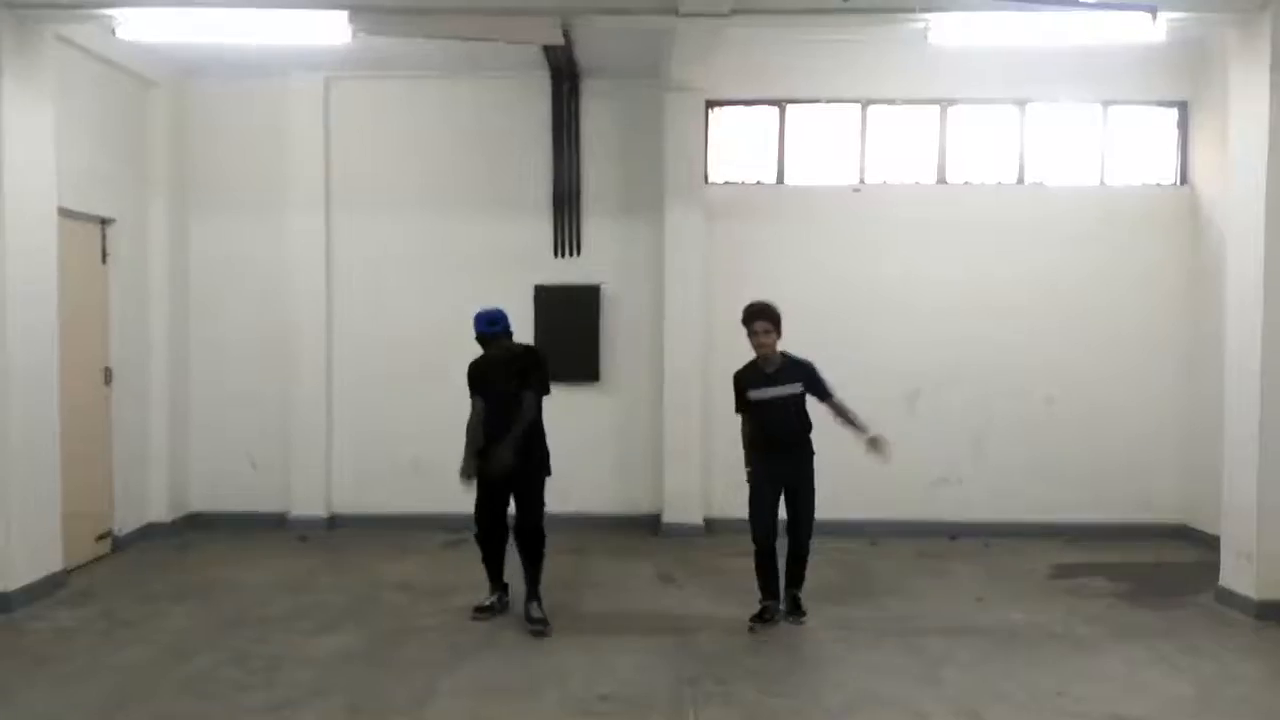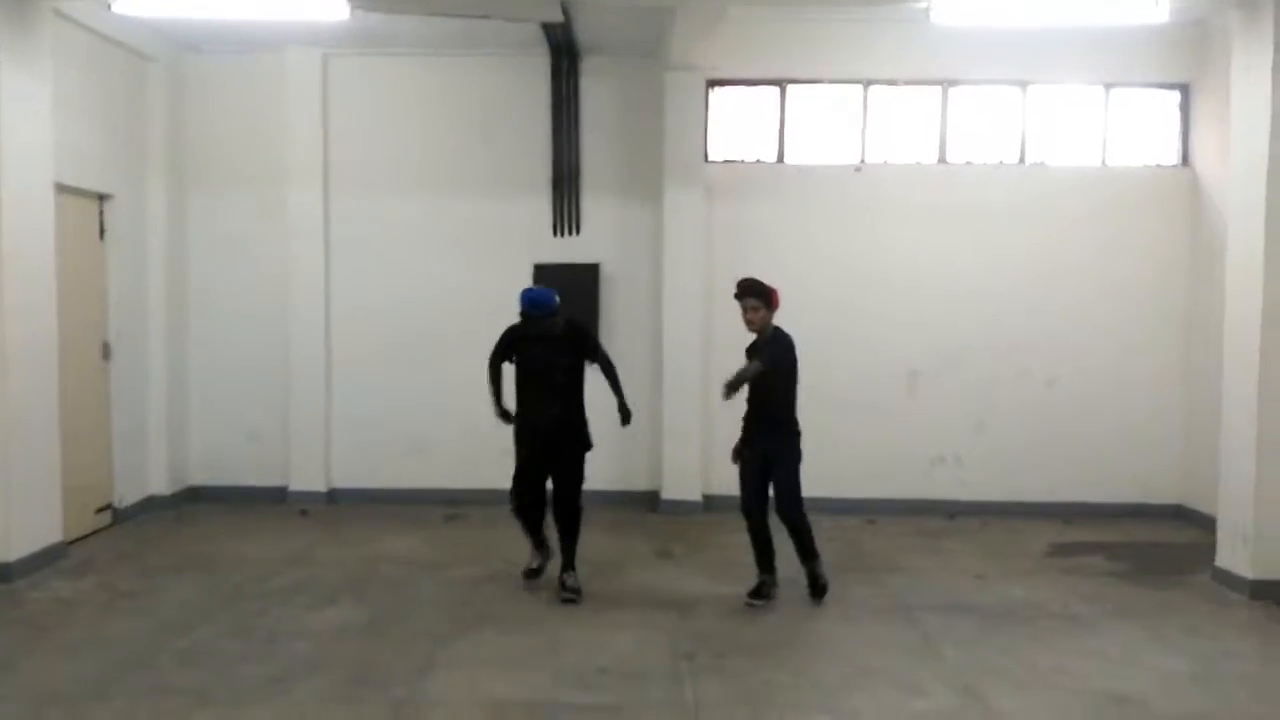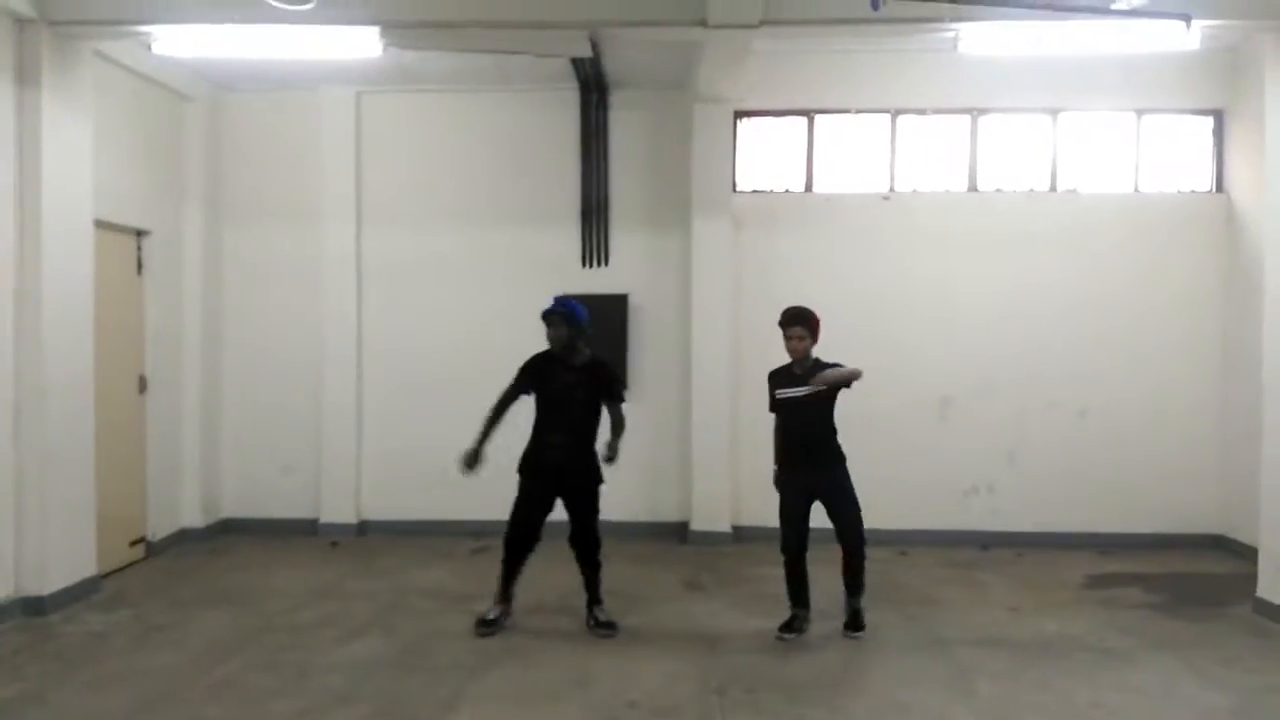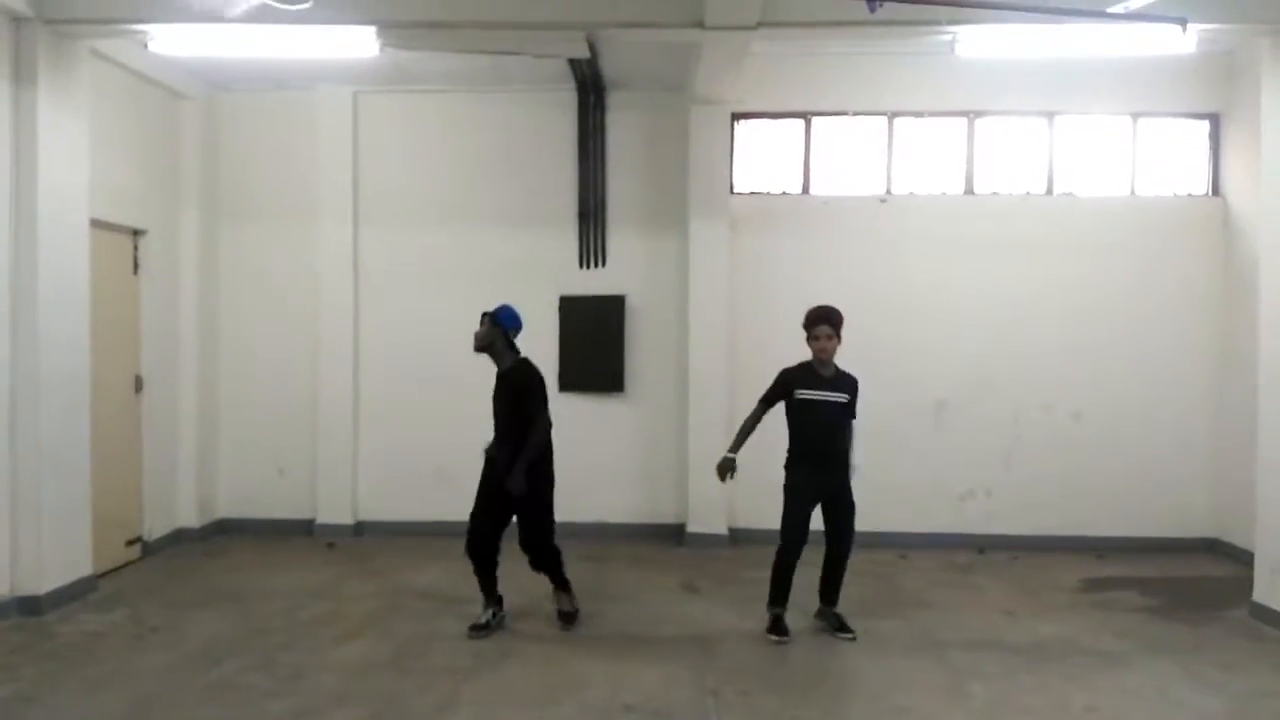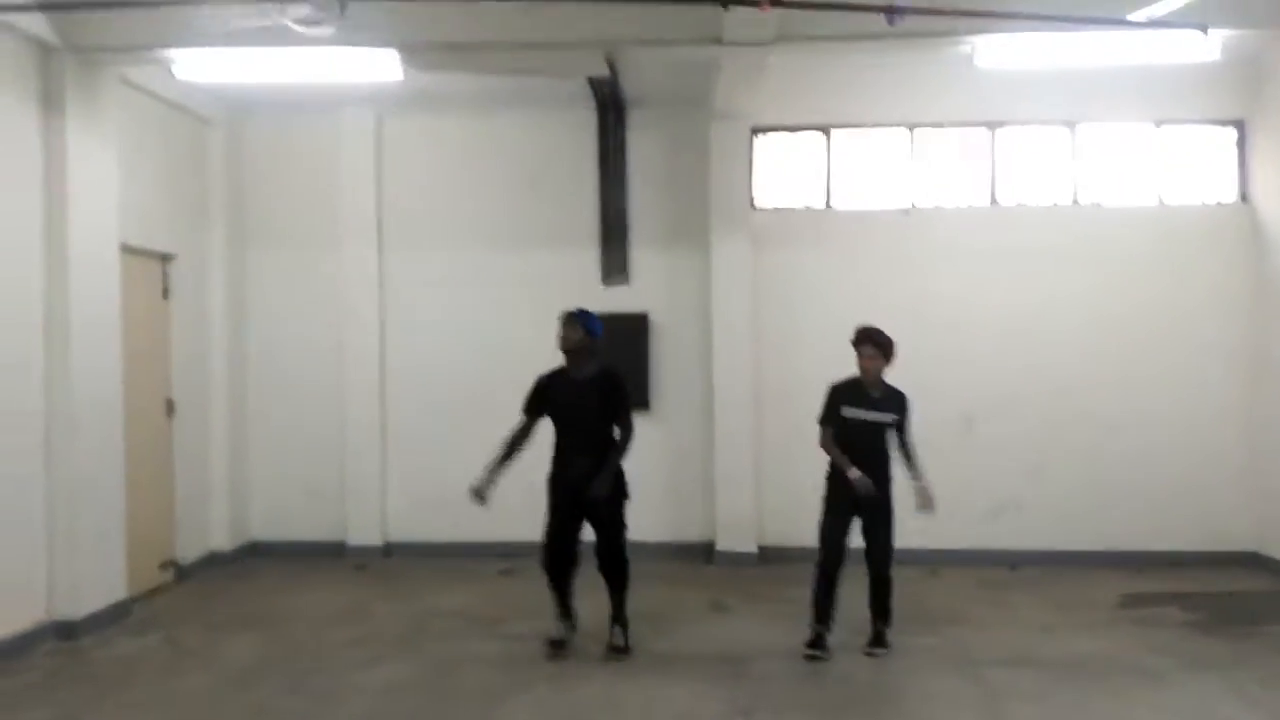
dt=0.5s
person 1, frame 1
left shoulder: (531, 360)
right shoulder: (478, 368)
left elbow: (530, 407)
right elbow: (478, 414)
left wrist: (509, 446)
right wrist: (469, 457)
left hip: (526, 456)
right hip: (490, 457)
left knee: (529, 527)
right knee: (488, 526)
left ankle: (533, 600)
right ankle: (498, 592)
person 1, frame 2
left shoulder: (577, 335)
right shoulder: (516, 335)
left elbow: (604, 363)
right elbow: (495, 363)
left wrist: (621, 401)
right wrist: (499, 406)
left hip: (570, 431)
right hip: (531, 430)
left knee: (568, 501)
right knee: (525, 497)
left ankle: (568, 570)
right ankle: (539, 548)
person 1, frame 3
left shoulder: (600, 370)
right shoulder: (540, 364)
left elbow: (616, 413)
right elbow: (506, 401)
left wrist: (614, 442)
right wrist: (480, 444)
left hip: (580, 464)
right hip: (540, 462)
left knee: (586, 537)
right knee: (520, 532)
left ankle: (595, 608)
right ankle: (501, 603)
person 1, frame 4
left shoulder: (525, 374)
right shoulder: (502, 373)
left elbow: (541, 425)
left wrist: (520, 471)
left hip: (529, 473)
right hip: (498, 469)
left knee: (537, 543)
right knee: (479, 540)
left ankle: (563, 591)
right ankle: (493, 606)
person 1, frame 5
left shoulder: (609, 380)
right shoulder: (549, 383)
left elbow: (626, 431)
right elbow: (522, 433)
left wrist: (606, 474)
right wrist: (490, 475)
left hip: (603, 480)
right hip: (564, 480)
left knee: (612, 554)
right knee: (557, 554)
left ankle: (618, 625)
right ankle: (565, 619)
person 2, frame 1
left shoulder: (803, 369)
right shoulder: (744, 378)
left elbow: (833, 404)
right elbow: (748, 422)
left wrist: (865, 432)
right wrist: (749, 466)
left hip: (801, 462)
right hip: (764, 464)
left knee: (800, 533)
right knee: (762, 535)
left ankle: (791, 595)
right ankle: (769, 602)
person 2, frame 2
left shoulder: (781, 343)
right shoulder: (754, 348)
left elbow: (748, 374)
left wrist: (730, 385)
right wrist: (743, 438)
left hip: (783, 440)
right hip: (756, 440)
left knee: (789, 509)
right knee: (752, 511)
left ankle: (813, 567)
right ankle: (767, 577)
person 2, frame 3
left shoulder: (826, 371)
right shoulder: (777, 378)
left elbow: (853, 374)
left wrist: (832, 377)
right wrist: (777, 465)
left hip: (831, 467)
right hip: (793, 473)
left knee: (853, 536)
right knee: (793, 545)
left ankle: (854, 603)
right ankle: (799, 611)
person 2, frame 4
left shoulder: (848, 384)
right shoulder: (792, 377)
right elbow: (758, 412)
left wrist: (847, 467)
right wrist: (732, 453)
left hip: (837, 476)
right hip: (800, 474)
left knee: (841, 544)
right knee: (792, 544)
left ankle: (828, 609)
right ankle: (777, 611)
person 2, frame 5
left shoulder: (897, 400)
right shoulder: (840, 393)
left elbow: (903, 441)
right elbow: (826, 439)
left wrist: (920, 482)
right wrist: (852, 472)
left hip: (878, 489)
right hip: (841, 487)
left knee: (880, 562)
right knee: (830, 559)
left ankle: (880, 627)
right ankle: (820, 631)
